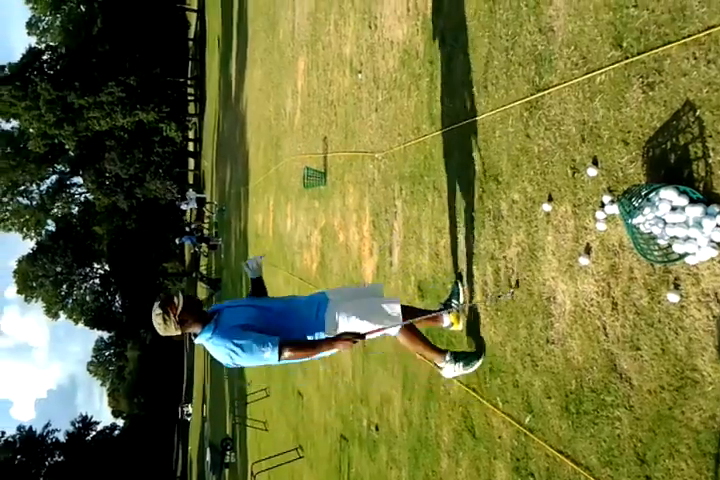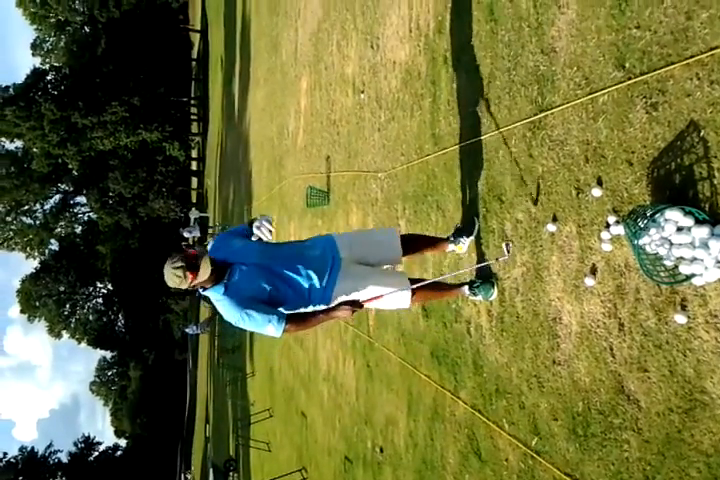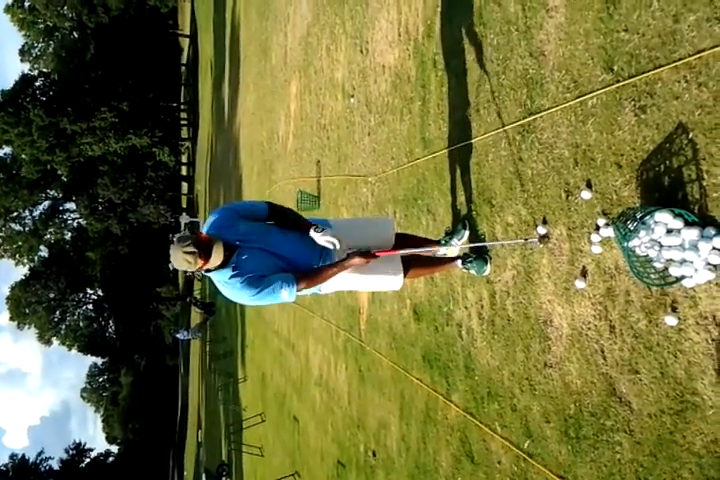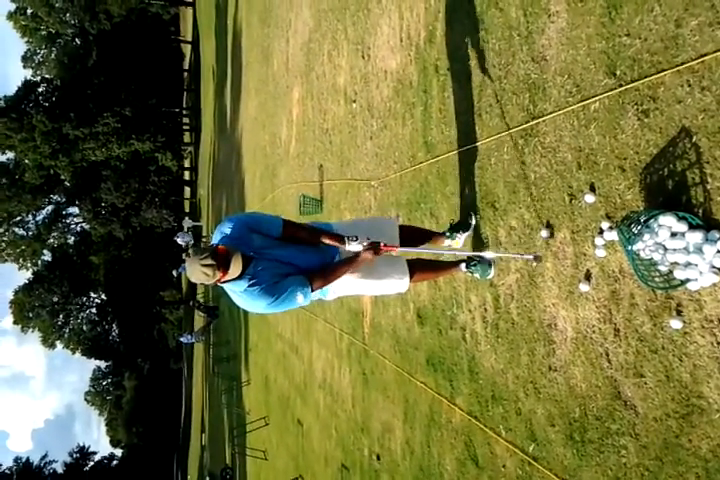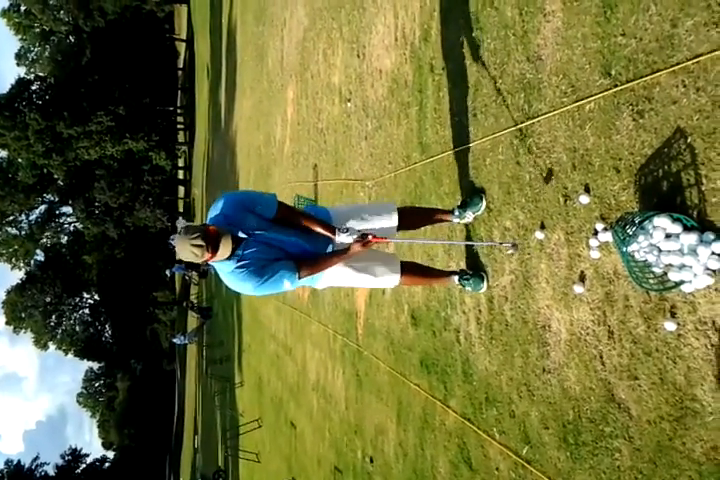
dt=1s
person 1, frame 1
left shoulder: (215, 314)
right shoulder: (227, 344)
right elbow: (285, 352)
left wrist: (254, 276)
right wrist: (333, 344)
left hip: (317, 304)
right hip: (323, 326)
left knee: (389, 308)
right knee: (393, 318)
left ankle: (444, 316)
right ankle: (445, 361)
person 1, frame 2
left shoulder: (219, 246)
right shoulder: (232, 305)
left elbow: (250, 233)
right elbow: (284, 324)
left wrist: (258, 226)
right wrist: (332, 313)
left hip: (328, 249)
right hip: (334, 288)
left knee: (400, 241)
right knee: (410, 289)
left ankle: (451, 243)
right ankle: (466, 289)
person 1, frame 3
left shoulder: (219, 220)
right shoulder: (241, 286)
left elbow: (272, 209)
right elbow: (300, 284)
left wrist: (312, 228)
right wrist: (348, 263)
left hip: (320, 235)
right hip: (328, 269)
left knee: (393, 238)
right knee: (401, 268)
left ankle: (443, 245)
right ankle: (458, 262)
person 1, frame 4
left shoulder: (228, 229)
right shoulder: (257, 297)
left elbow: (292, 229)
right elbow: (314, 284)
left wrist: (344, 241)
right wrist: (359, 258)
left hip: (329, 235)
right hip: (333, 275)
left knee: (395, 231)
right knee: (407, 272)
left ankle: (446, 238)
right ankle: (463, 265)
person 1, frame 5
left shoulder: (227, 206)
right shoulder: (242, 277)
left elbow: (288, 211)
right elbow: (302, 272)
left wrist: (334, 232)
right wrist: (350, 251)
left hip: (326, 220)
right hip: (327, 264)
left knee: (398, 216)
right knee: (397, 272)
left ankle: (454, 215)
right ankle: (455, 277)
